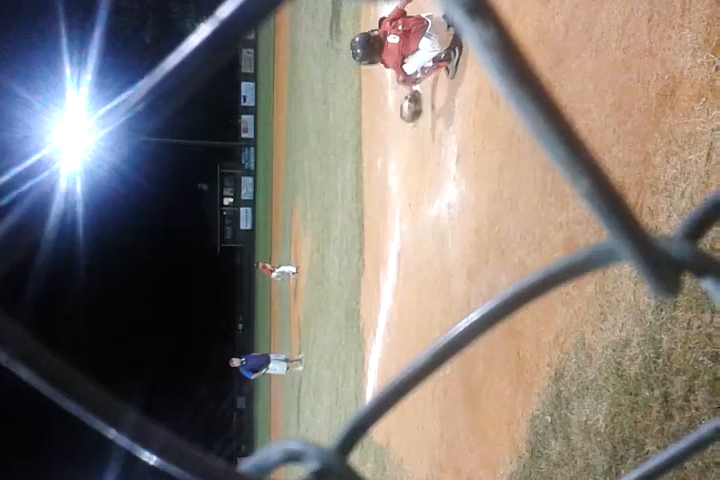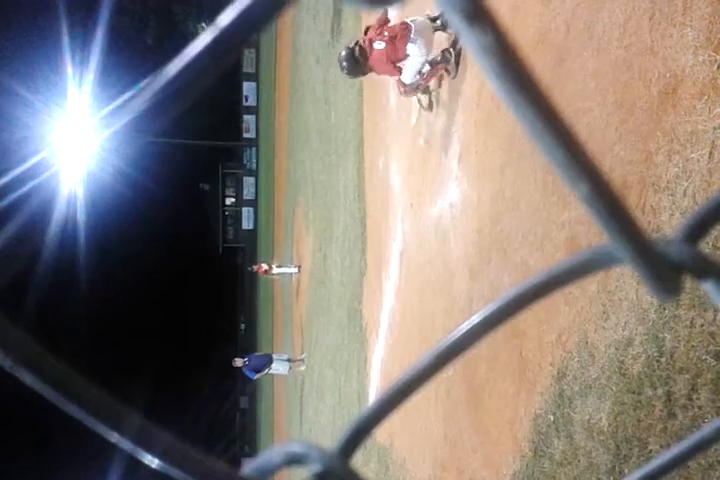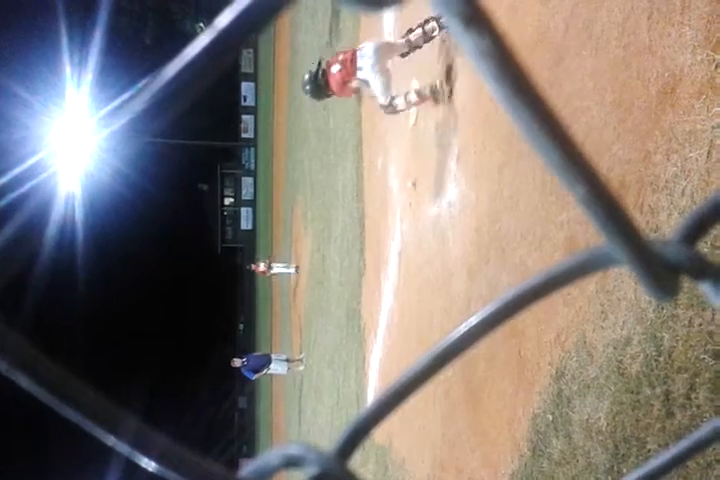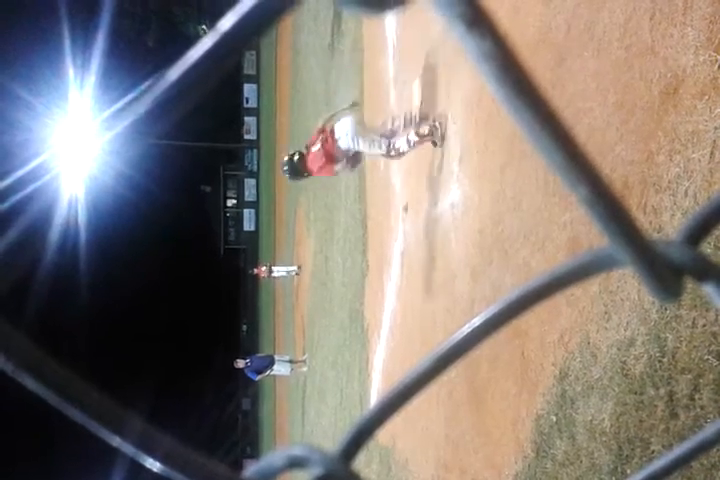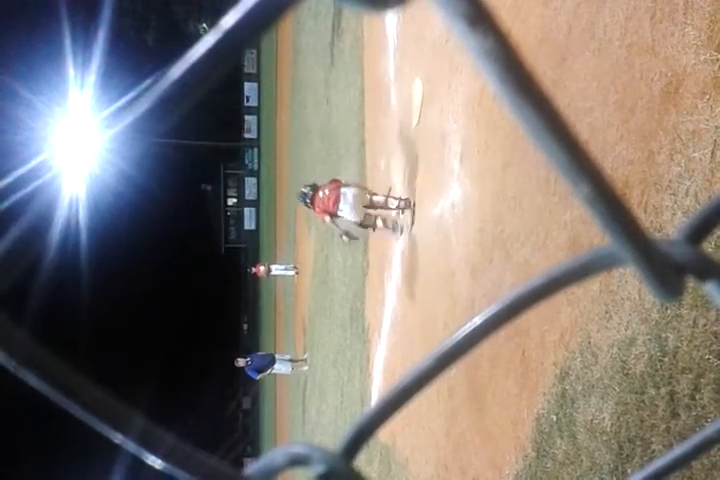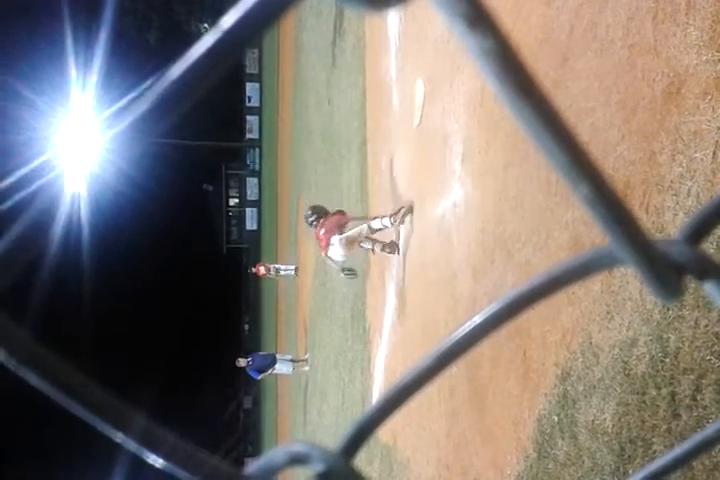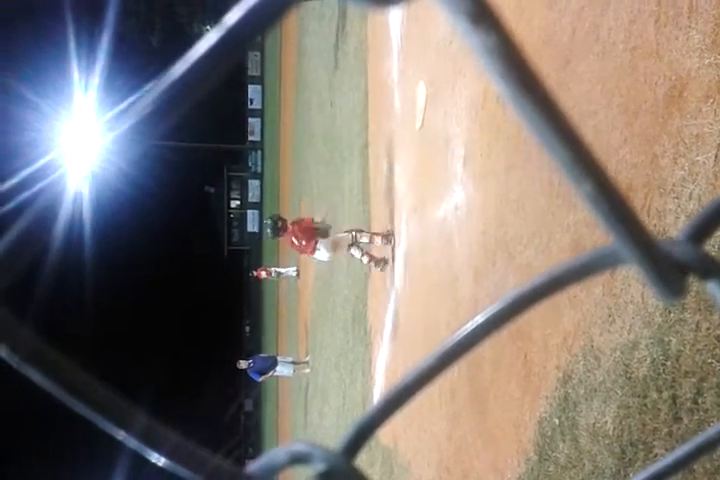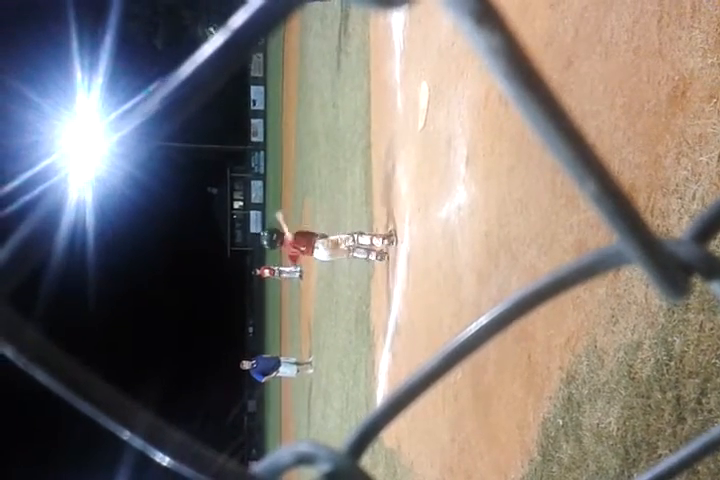
dt=0.4s
person 1, frame 1
left shoulder: (391, 58)
right shoulder: (386, 24)
left elbow: (403, 78)
left hip: (433, 43)
left knee: (410, 76)
left ankle: (447, 57)
person 1, frame 2
left shoulder: (378, 64)
right shoulder: (371, 33)
right elbow: (383, 16)
left hip: (420, 47)
left ankle: (445, 58)
right ankle: (439, 22)
person 1, frame 3
left shoulder: (338, 87)
right shoulder: (333, 64)
left elbow: (357, 83)
left hip: (371, 67)
left knee: (390, 106)
right knee: (407, 43)
left ankle: (435, 91)
right ankle: (435, 25)
person 1, frame 4
left shoulder: (317, 166)
right shoulder: (312, 145)
left elbow: (340, 167)
right elbow: (325, 122)
left wrist: (348, 161)
right wrist: (346, 108)
left hip: (351, 138)
left knee: (390, 149)
left ankle: (429, 133)
person 1, frame 5
left shoulder: (318, 207)
right shoulder: (330, 184)
left elbow: (328, 219)
right elbow: (349, 185)
left wrist: (343, 233)
right wrist: (367, 190)
left hip: (347, 211)
right knee: (372, 200)
left ankle: (394, 226)
right ankle: (402, 204)
person 1, frame 6
left shoulder: (318, 234)
right shoulder: (334, 217)
left elbow: (324, 254)
right elbow: (351, 219)
left wrist: (339, 267)
right wrist: (370, 220)
left hip: (334, 253)
right hip: (339, 242)
left knee: (359, 239)
right knee: (369, 226)
left ankle: (387, 248)
right ankle: (393, 219)
person 1, frame 7
left shoulder: (288, 237)
right shoulder: (294, 225)
right elbow: (317, 225)
right wrist: (323, 225)
left hip: (321, 255)
right hip: (325, 246)
left knee: (350, 244)
right knee: (354, 234)
left ankle: (375, 262)
right ankle: (382, 239)
person 1, frame 8
left shoulder: (287, 249)
right shoulder: (289, 241)
right elbow: (291, 236)
right wrist: (282, 220)
left hip: (320, 254)
right hip: (322, 246)
left knee: (352, 250)
right knee: (355, 238)
left ankle: (377, 254)
right ankle: (384, 240)
